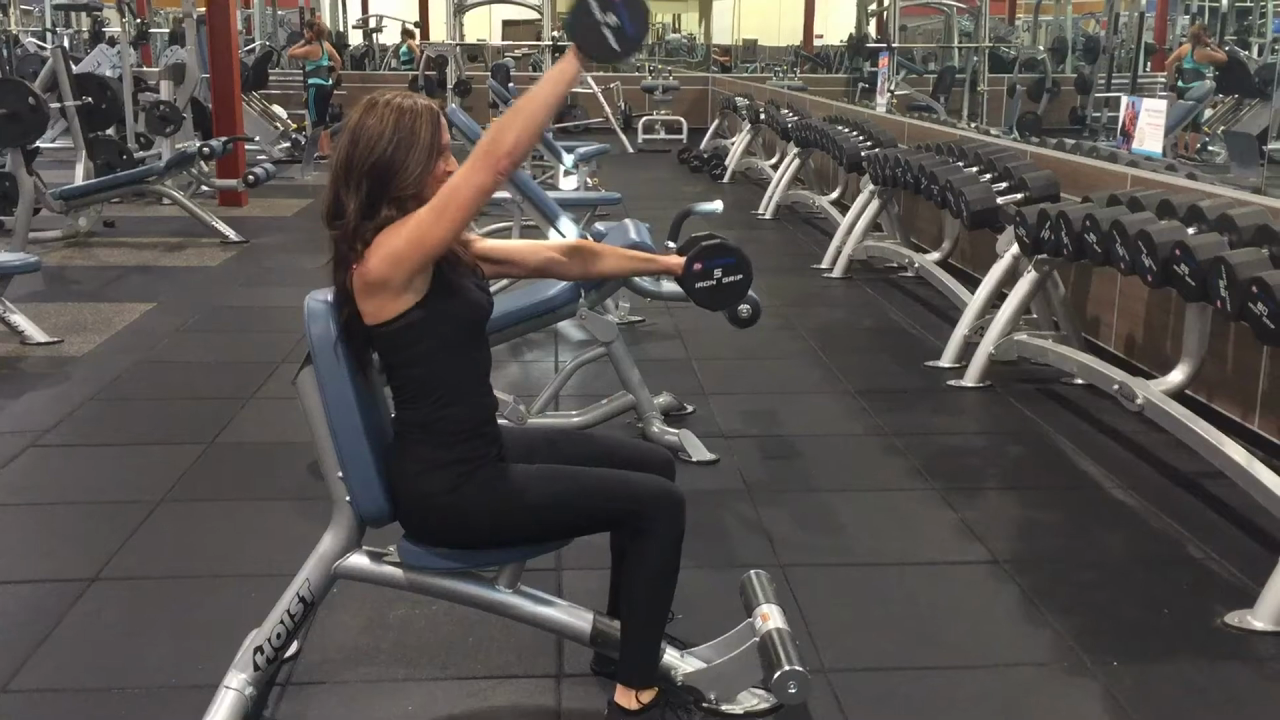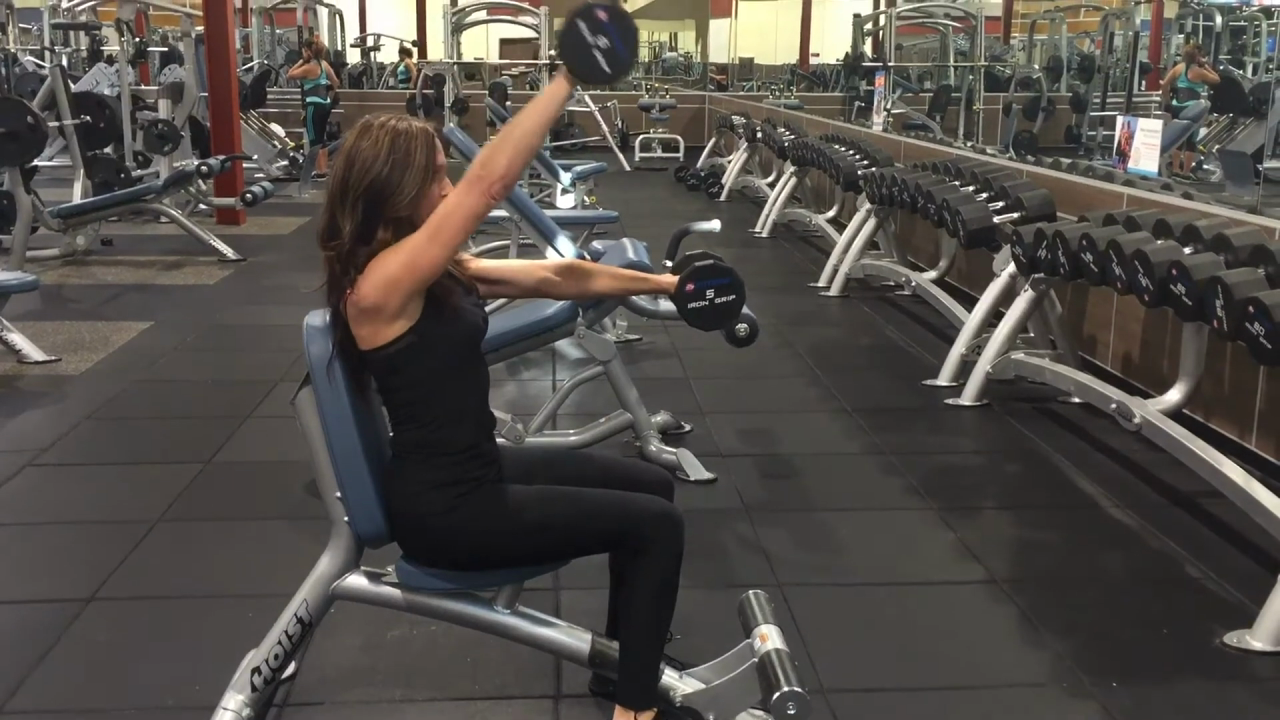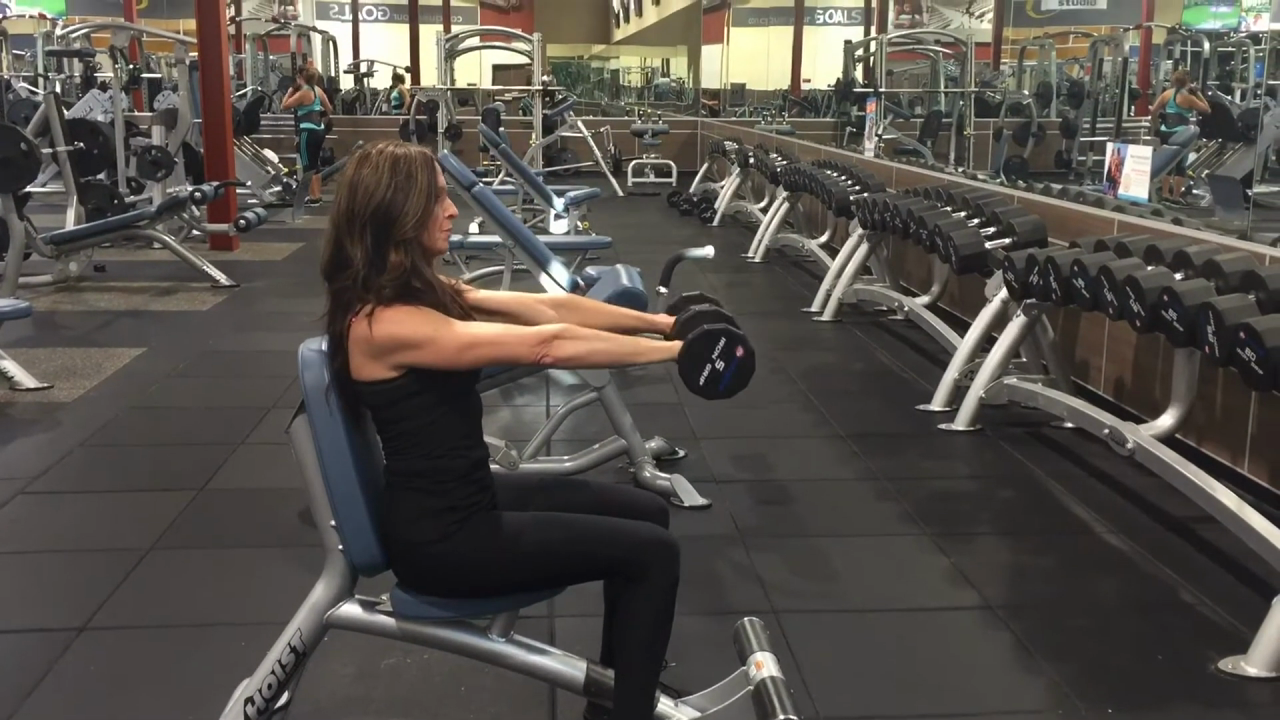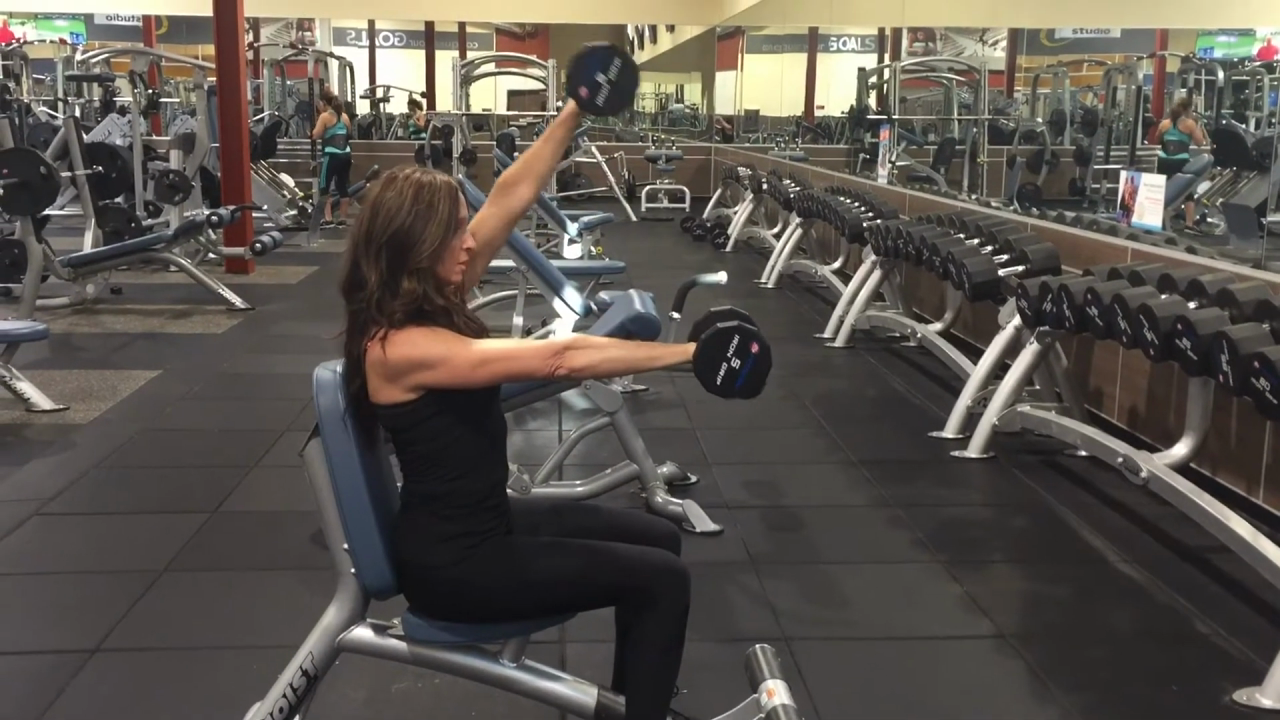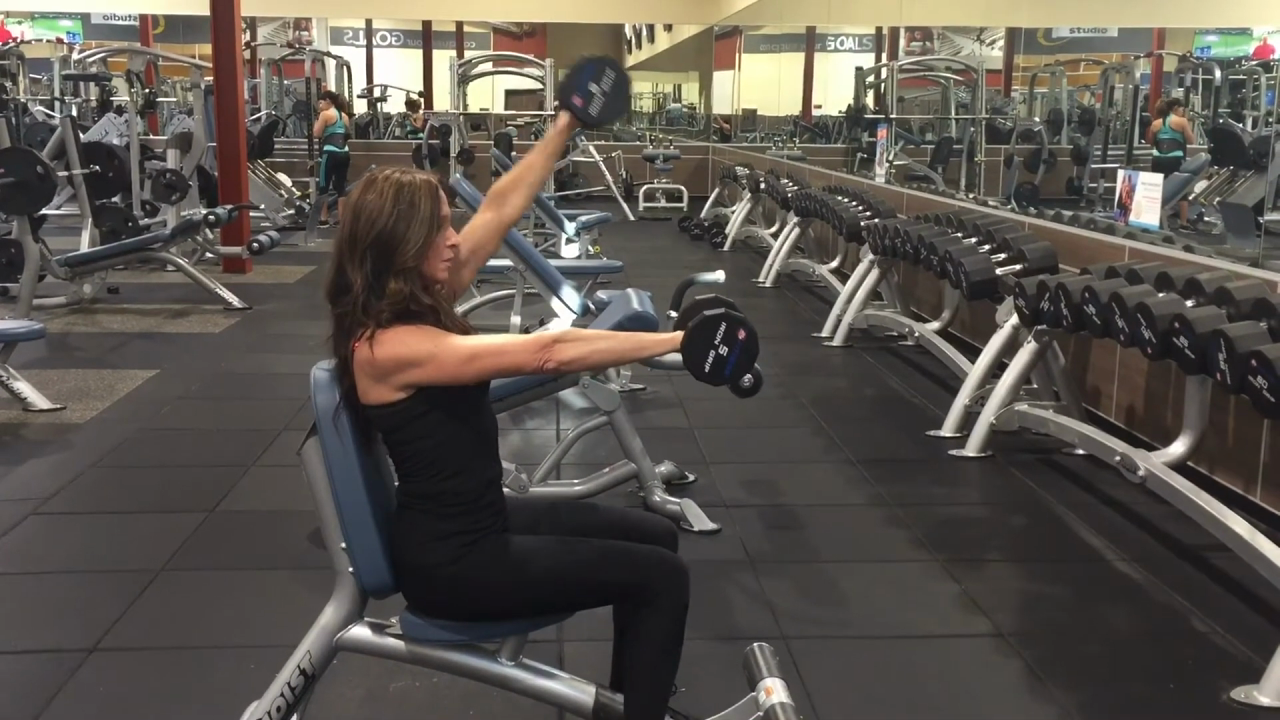
dt=1s
person 1, frame 1
left shoulder: (434, 251)
right shoulder: (386, 259)
left elbow: (557, 256)
right elbow: (496, 161)
left wrist: (667, 264)
right wrist: (576, 60)
left hip: (476, 451)
right hip: (447, 488)
left knee: (653, 465)
right knee: (657, 504)
left ankle: (628, 639)
person 1, frame 2
left shoulder: (430, 273)
right shoulder: (378, 284)
left elbow: (555, 275)
right elbow: (486, 184)
left wrist: (663, 283)
right wrist: (563, 82)
left hip: (475, 469)
right hip: (444, 508)
left knee: (651, 485)
right knee: (656, 524)
left ankle: (625, 658)
person 1, frame 3
left shoulder: (419, 292)
right shoulder: (383, 323)
left elbow: (546, 308)
right elbow: (545, 345)
left wrist: (658, 321)
right wrist: (670, 350)
left hip: (469, 497)
right hip: (440, 536)
left knee: (646, 513)
right knee: (652, 552)
person 1, frame 4
left shoulder: (434, 300)
right shoulder: (400, 347)
left elbow: (512, 197)
right elbow: (558, 359)
left wrist: (571, 117)
right wrist: (687, 352)
left hip: (484, 521)
right hip: (453, 561)
left knee: (658, 540)
right knee: (663, 578)
person 1, frame 5
left shoulder: (417, 302)
right shoulder: (388, 345)
left elbow: (503, 208)
right elbow: (546, 352)
left wrist: (563, 128)
right wrist: (677, 339)
left hip: (479, 519)
right hip: (449, 558)
left knee: (656, 537)
right knee: (661, 576)
